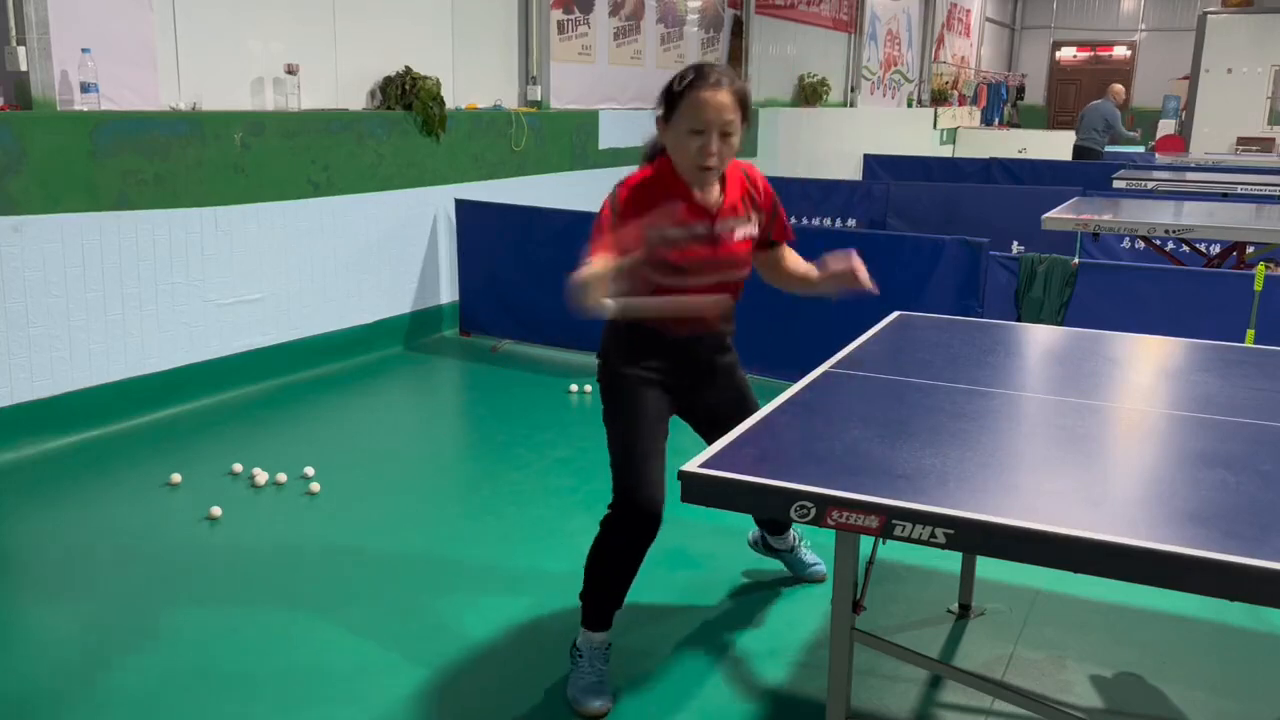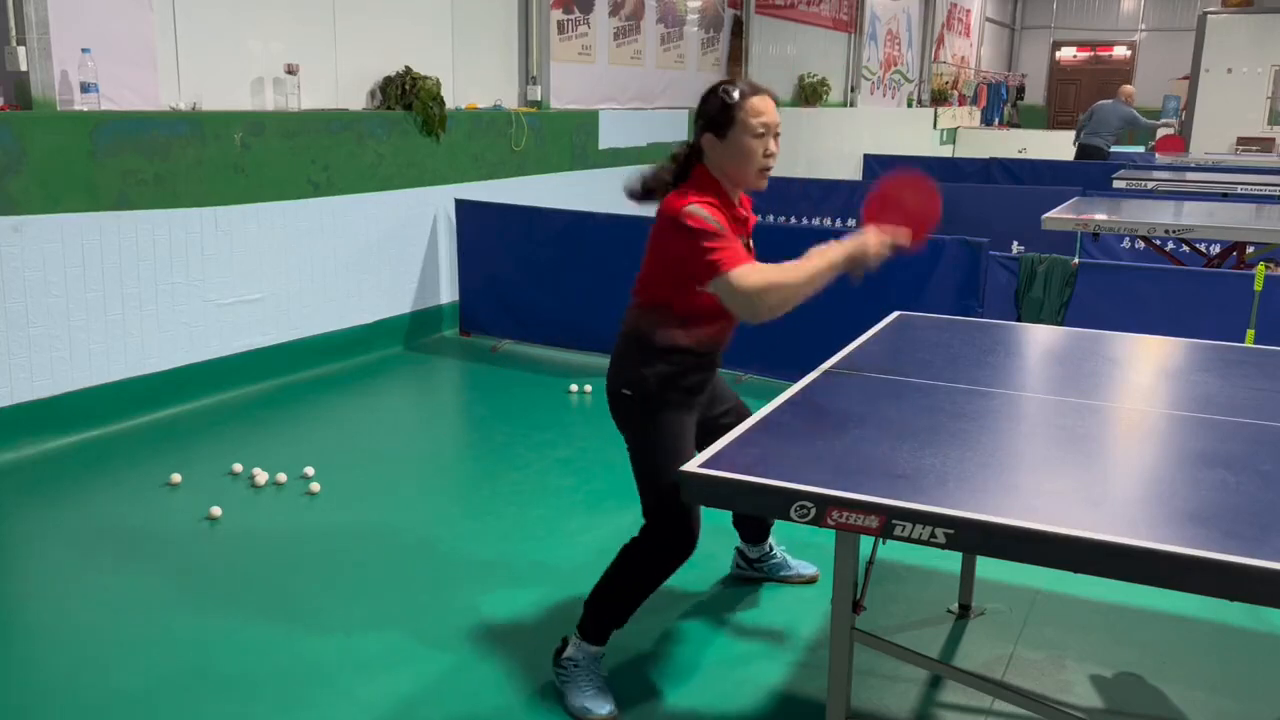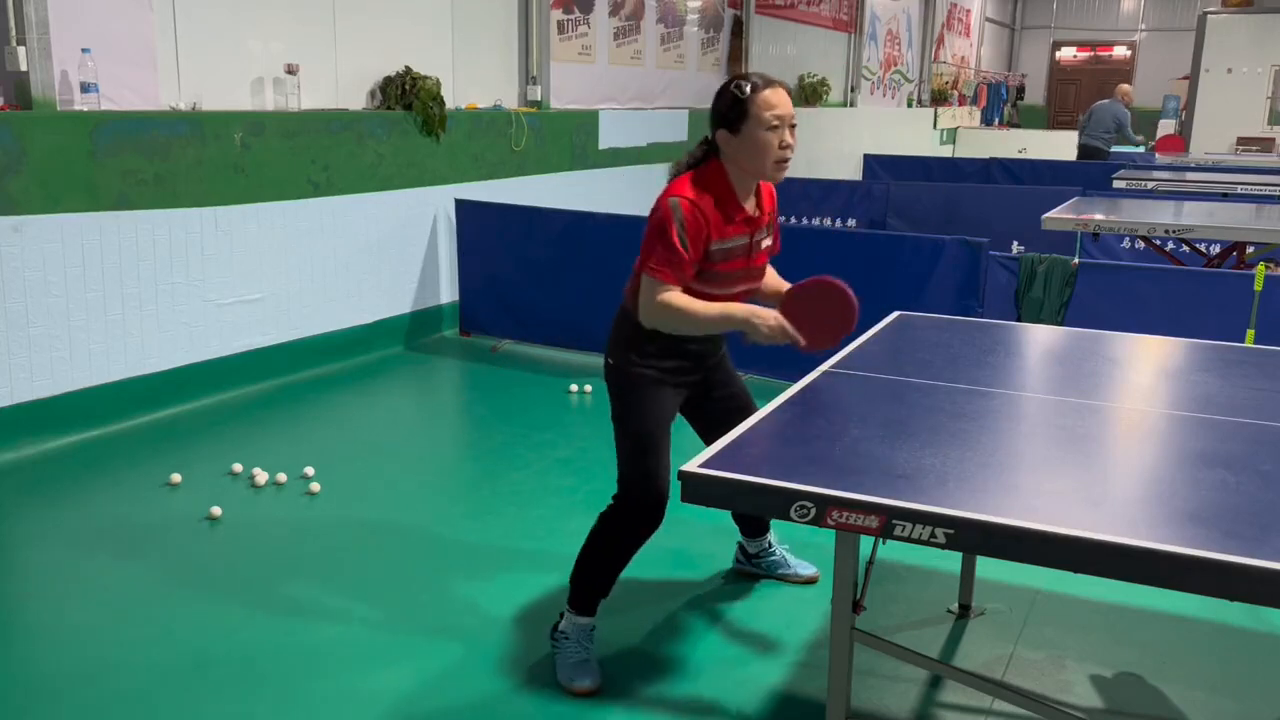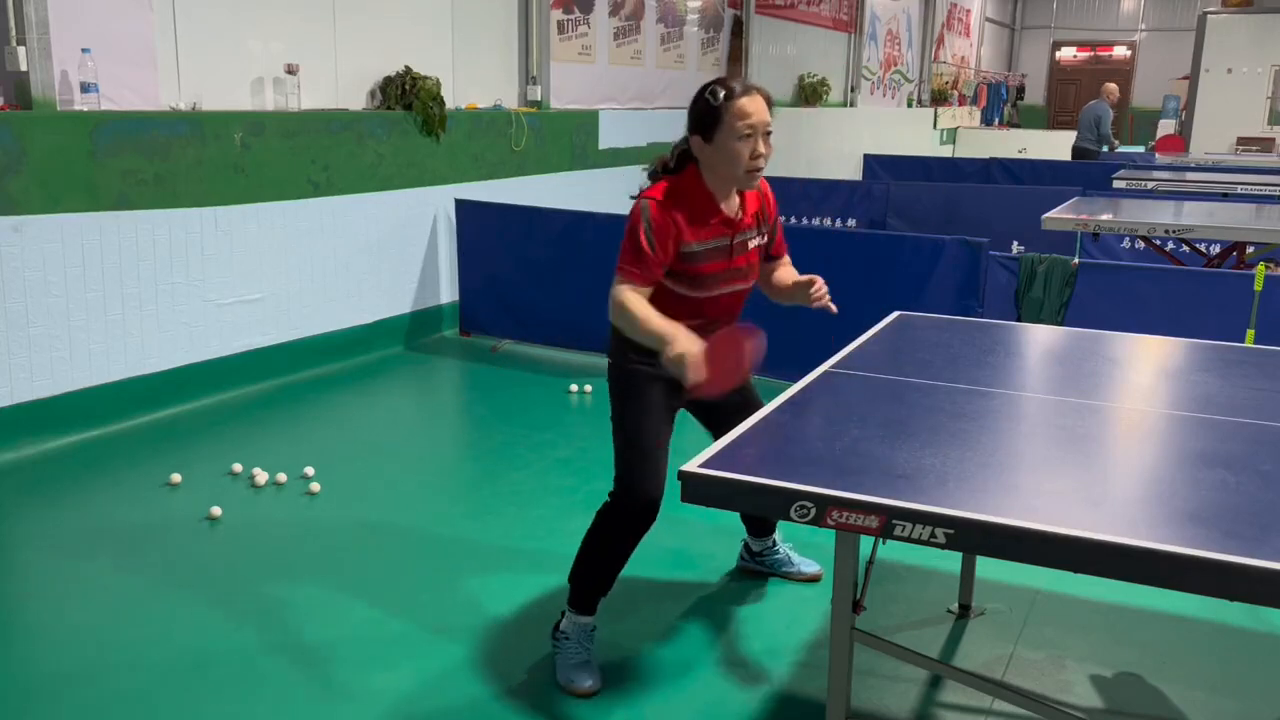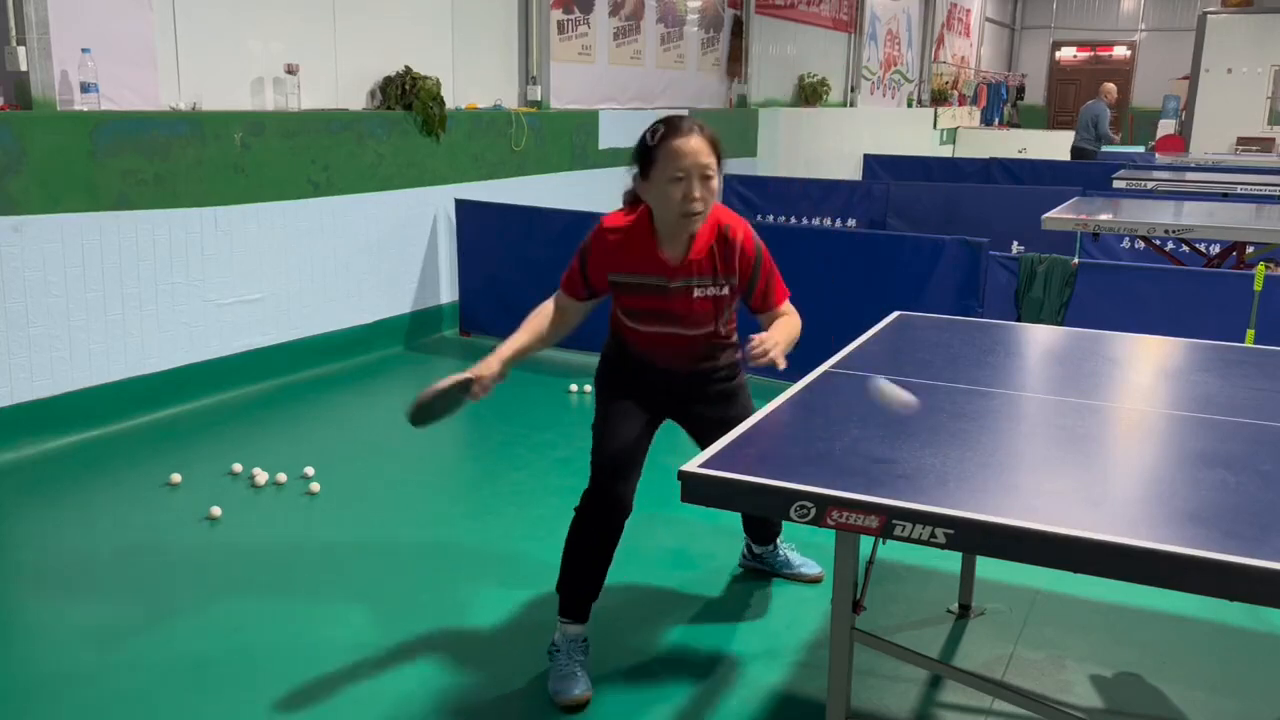
dt=0.3s
person 1, frame 1
left shoulder: (749, 186)
right shoulder: (635, 196)
left elbow: (779, 264)
right elbow: (585, 292)
left wrist: (827, 278)
right wrist: (625, 257)
left hip: (709, 357)
right hip: (638, 364)
right knee: (640, 507)
left ankle: (778, 539)
right ankle: (590, 645)
person 1, frame 2
left shoulder: (733, 199)
right shoulder: (691, 215)
left elbow: (756, 275)
right elbow: (756, 301)
left wrist: (828, 257)
right wrist: (844, 252)
left hip: (693, 376)
right hip: (650, 383)
right knee: (673, 529)
left ankle: (754, 553)
right ankle: (579, 654)
person 1, frame 3
left shoulder: (765, 197)
right shoulder: (686, 206)
right elbow: (656, 308)
left wrist: (791, 296)
right wrist: (742, 316)
left hip: (707, 354)
right hip: (647, 360)
right knee: (644, 500)
left ankle: (756, 550)
right ankle: (574, 626)
person 1, frame 4
left shoulder: (759, 197)
right shoulder: (661, 208)
left elbow: (773, 270)
right elbow: (624, 301)
left wrist: (800, 288)
right wrist: (672, 340)
left hip: (716, 355)
right hip: (649, 359)
right knee: (638, 496)
left ankle: (761, 548)
right ankle: (574, 625)
person 1, frame 5
left shoulder: (736, 239)
right shoulder: (611, 239)
left elbow: (780, 312)
right elbow: (562, 311)
left wrist: (777, 340)
right wrist: (496, 362)
left hip: (713, 380)
right hip: (634, 378)
right knee: (607, 499)
left ankle: (764, 551)
right ankle: (569, 638)
